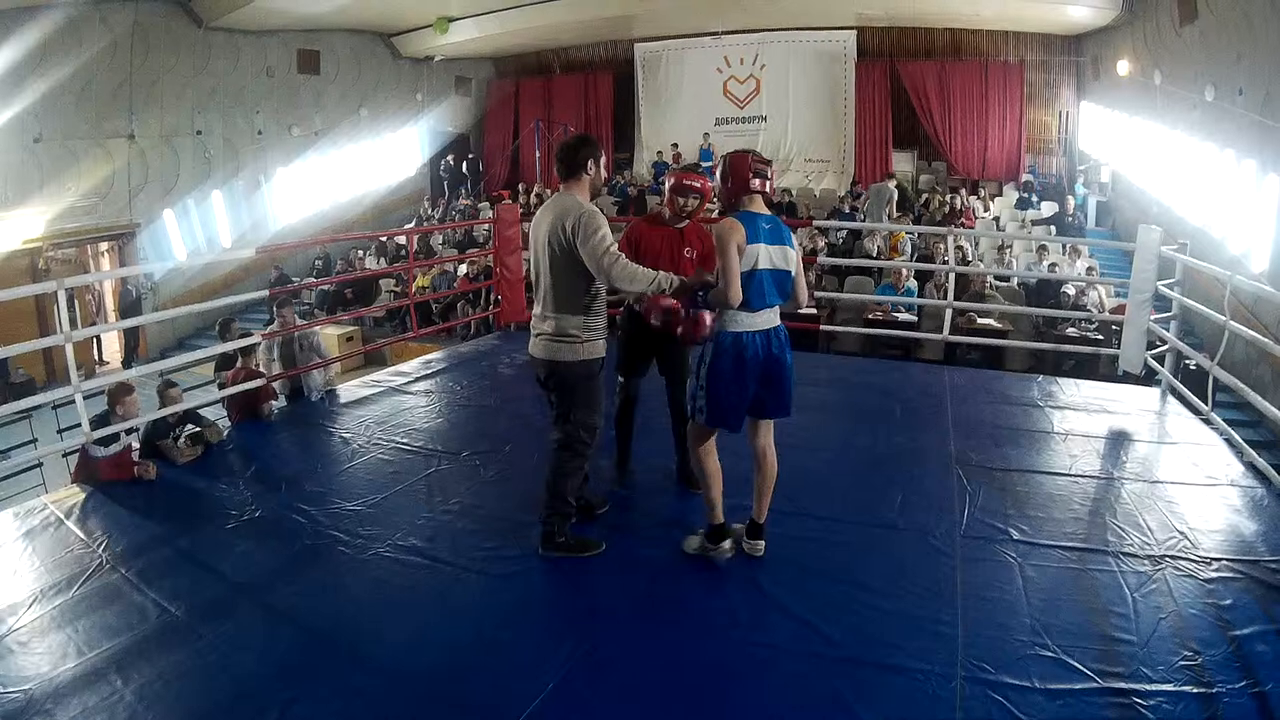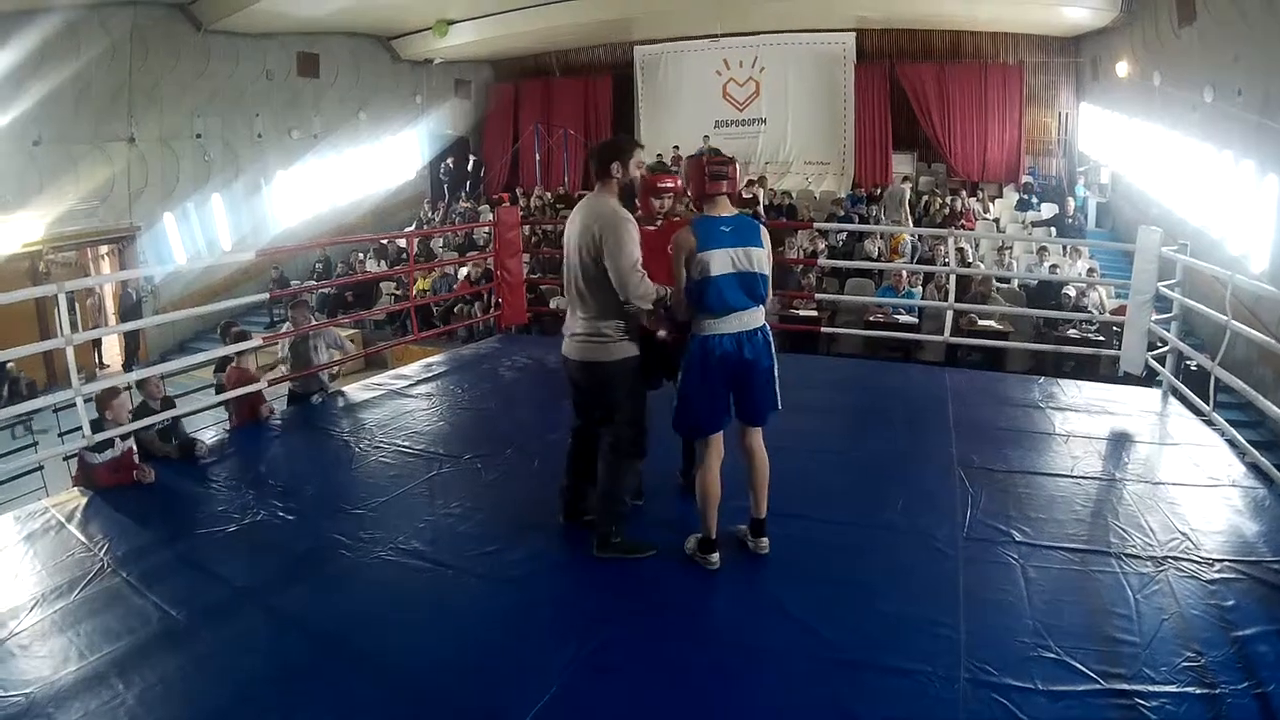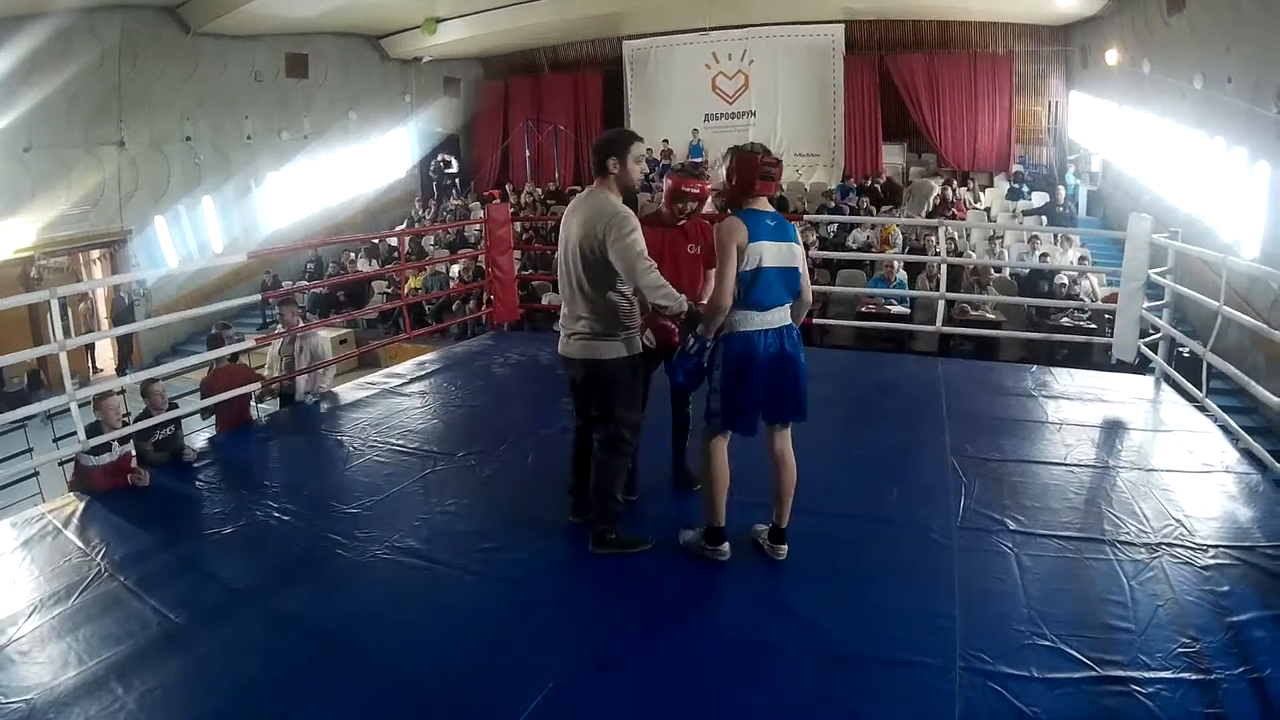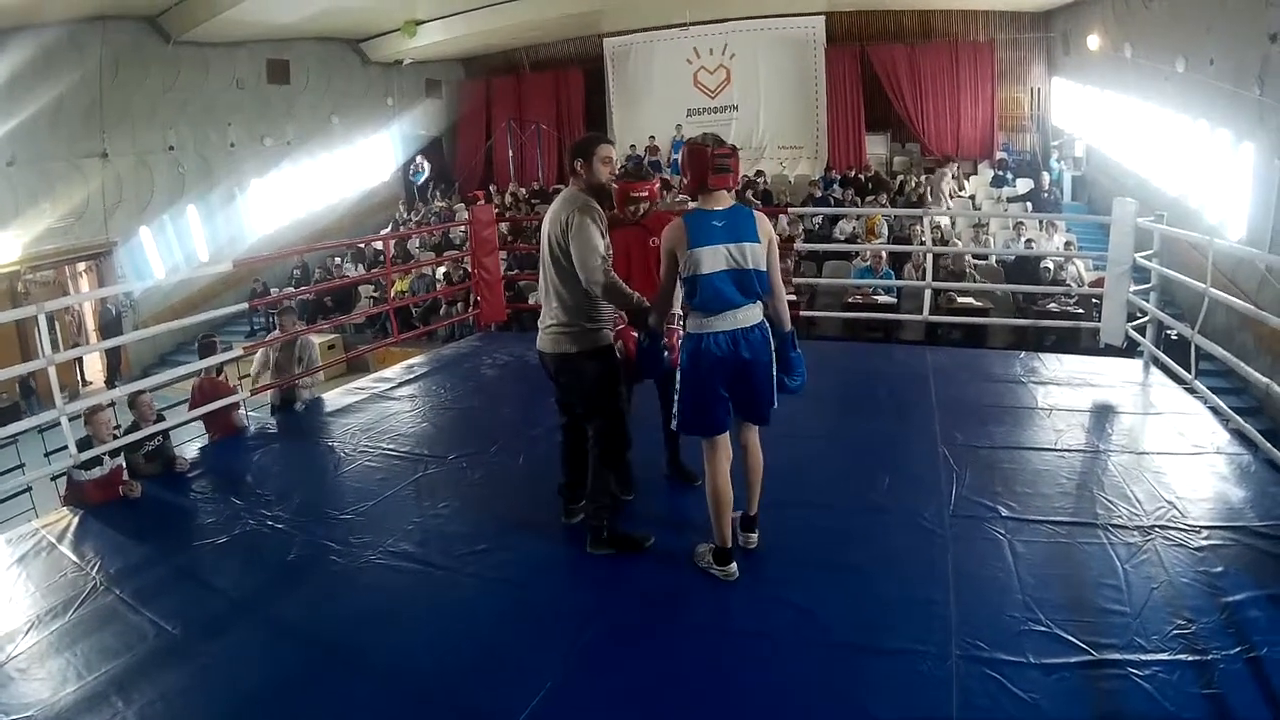
dt=0.7s
person 1, frame 1
left shoulder: (729, 227)
right shoulder: (786, 232)
left elbow: (731, 296)
right elbow: (799, 299)
left wrist: (704, 295)
left hip: (734, 341)
right hip: (772, 339)
left knee: (702, 437)
right knee: (763, 440)
left ankle: (716, 532)
right ankle: (756, 531)
person 1, frame 2
left shoulder: (687, 237)
right shoulder: (758, 230)
left elbow: (681, 310)
right elbow: (766, 296)
left wrist: (700, 310)
left hip: (709, 346)
right hip: (754, 340)
left knee: (711, 449)
right knee: (753, 438)
left ankle: (708, 545)
right ankle: (759, 530)
person 1, frame 3
left shoulder: (731, 227)
right shoulder: (790, 229)
left elbow: (723, 299)
right elbow: (805, 299)
left wrist: (698, 338)
left hip: (743, 342)
right hip: (783, 339)
left knee: (718, 437)
right knee: (780, 440)
left ankle: (716, 535)
right ankle: (778, 535)
person 1, frame 4
left shoulder: (677, 231)
right shoulder: (759, 223)
left elbow: (665, 298)
right elbow: (775, 292)
right wrist: (788, 340)
left hip: (706, 344)
right hip: (753, 336)
left knee: (717, 450)
right knee: (749, 432)
left ankle: (723, 554)
right ankle: (750, 524)
person 2, frame 1
left shoulder: (545, 212)
right shoulder: (584, 215)
right elbow: (617, 271)
right wrist: (674, 281)
left hip: (547, 343)
right hip: (574, 348)
left knee: (573, 432)
right knee: (574, 438)
left ankle: (574, 499)
right ankle: (554, 533)
person 2, frame 2
left shoulder: (581, 211)
right shoulder: (617, 220)
right elbow: (633, 288)
left wrist: (653, 292)
right wrist: (669, 295)
left hip: (578, 345)
right hip: (612, 351)
left knee: (587, 430)
right knee: (625, 442)
left ankle: (574, 506)
right ankle: (608, 534)
person 2, frame 3
left shoulder: (576, 206)
right shoulder: (616, 216)
right elbow: (644, 278)
right wrist: (687, 310)
left hip: (575, 342)
right hip: (609, 347)
left knee: (587, 428)
right knee: (616, 438)
left ankle: (580, 504)
right ankle: (604, 530)
person 2, frame 4
left shoulder: (560, 205)
right shoulder: (583, 209)
right elbow: (597, 276)
left wrist: (623, 308)
right wrist: (641, 307)
left hip: (554, 337)
right hip: (583, 341)
left knee: (576, 424)
right knee: (609, 432)
left ankle: (573, 501)
right ankle: (602, 528)
person 3, frame 1
left shoulder: (702, 237)
right shoulder: (640, 228)
right wrist: (643, 304)
right hip: (638, 320)
left knee: (679, 398)
right knee: (628, 395)
left ankle: (684, 465)
right ankle: (622, 464)
person 3, frame 2
left shoulder: (682, 232)
right shoulder: (626, 234)
left elbow: (695, 276)
right elbow: (625, 288)
left wrist: (688, 316)
right wrist: (652, 322)
left hip: (680, 327)
right hip: (643, 329)
left knee: (690, 400)
right knee: (636, 404)
left ankle: (688, 469)
right ankle: (633, 476)
person 3, frame 3
left shoulder: (704, 231)
right shoulder: (643, 227)
left elbow: (710, 279)
left knee: (682, 400)
left ankle: (679, 464)
right ankle: (630, 469)
person 3, frame 4
left shoulder: (665, 225)
right shoulder: (605, 229)
left wrist: (674, 322)
right hip: (622, 325)
left knee: (670, 394)
left ankle: (674, 461)
